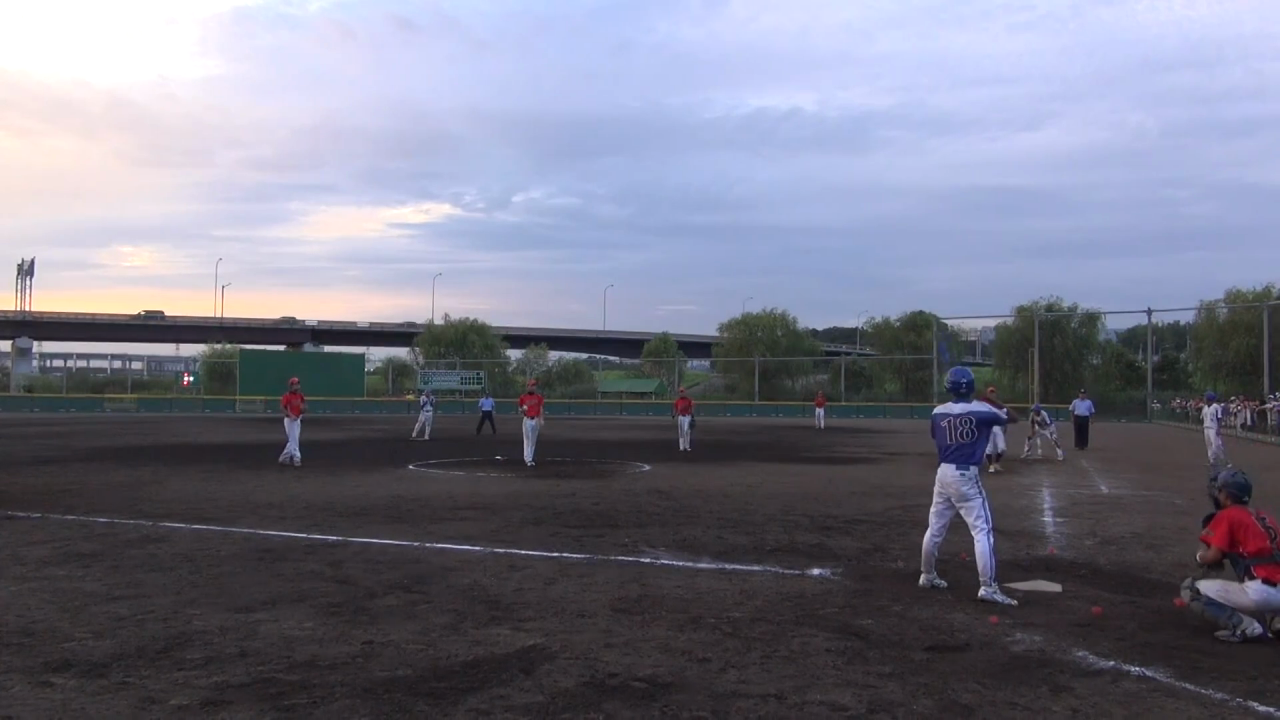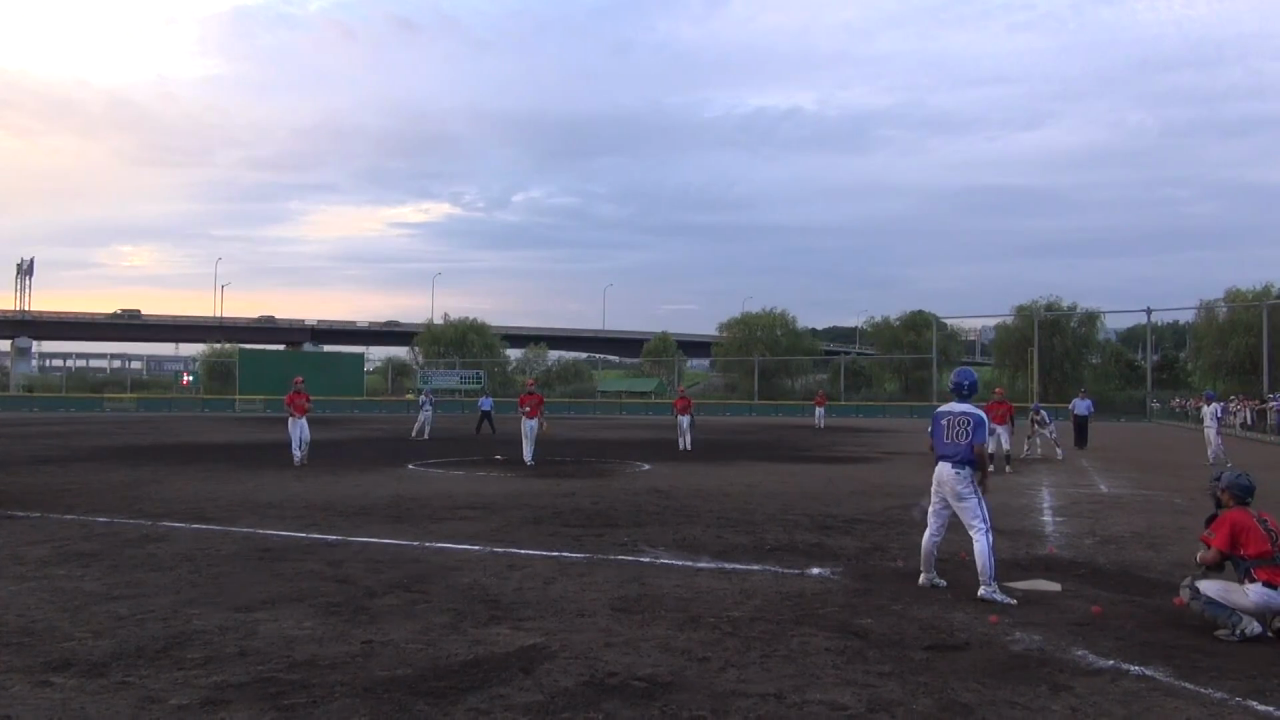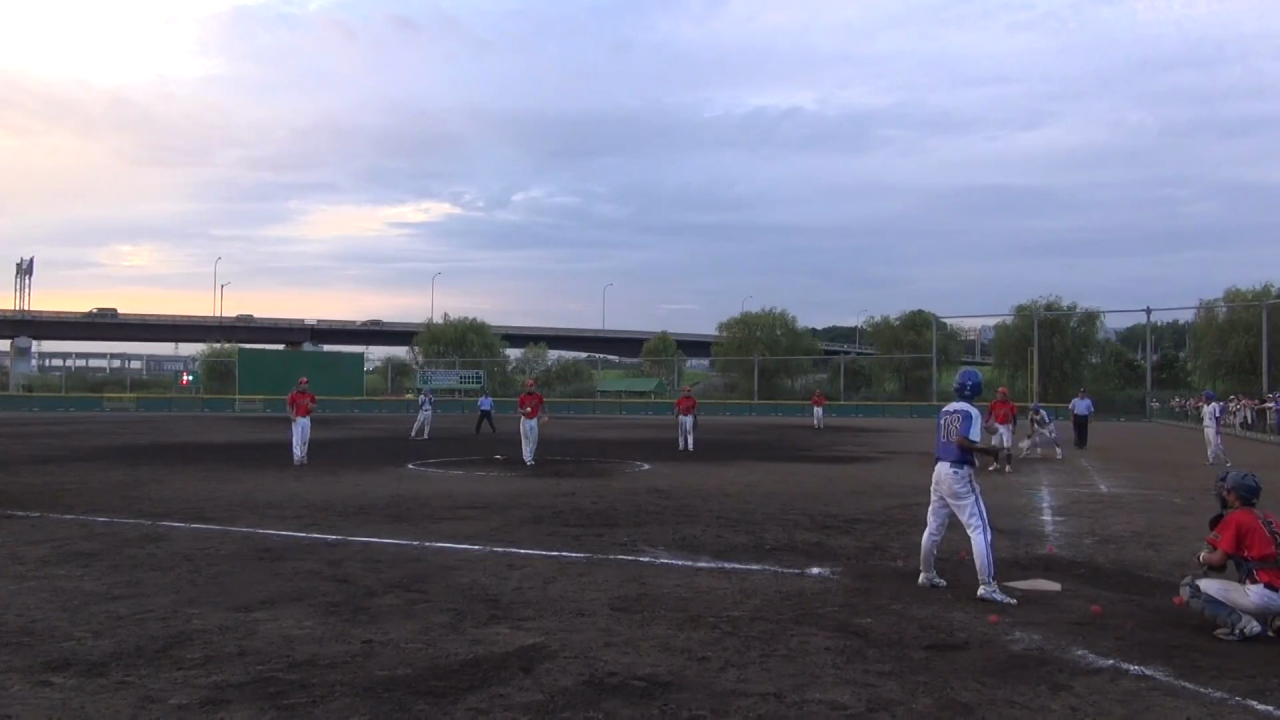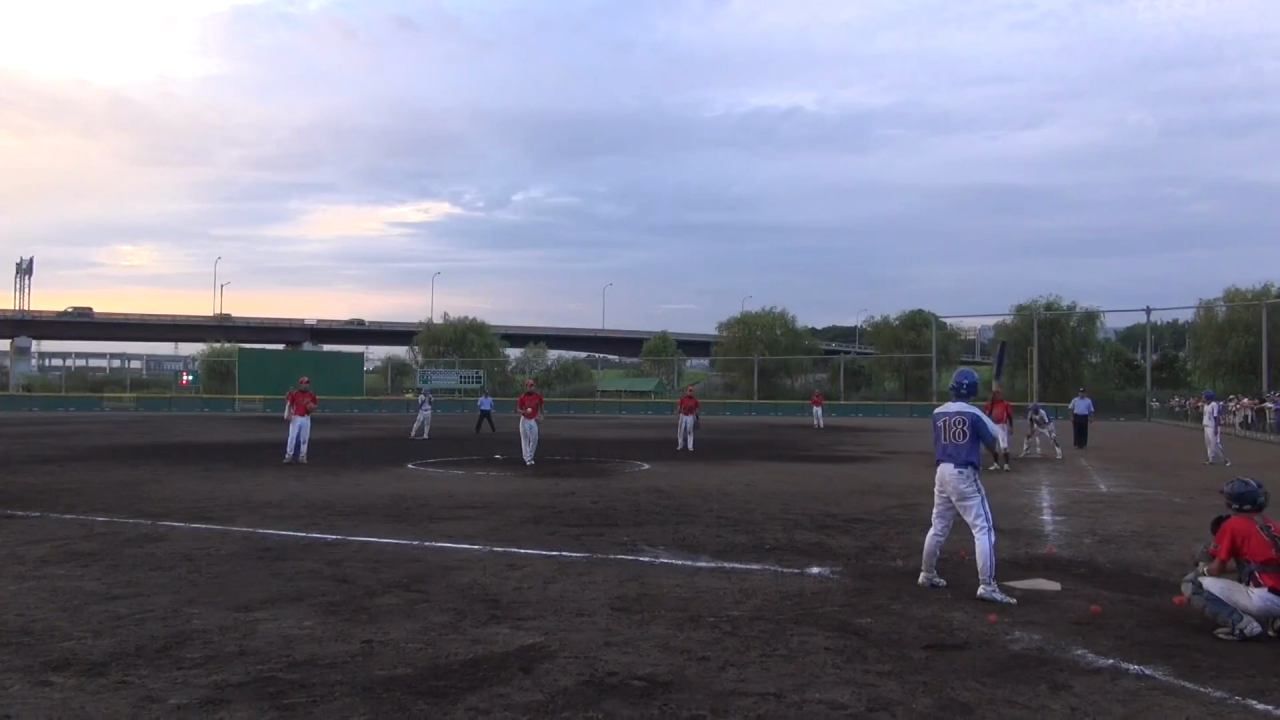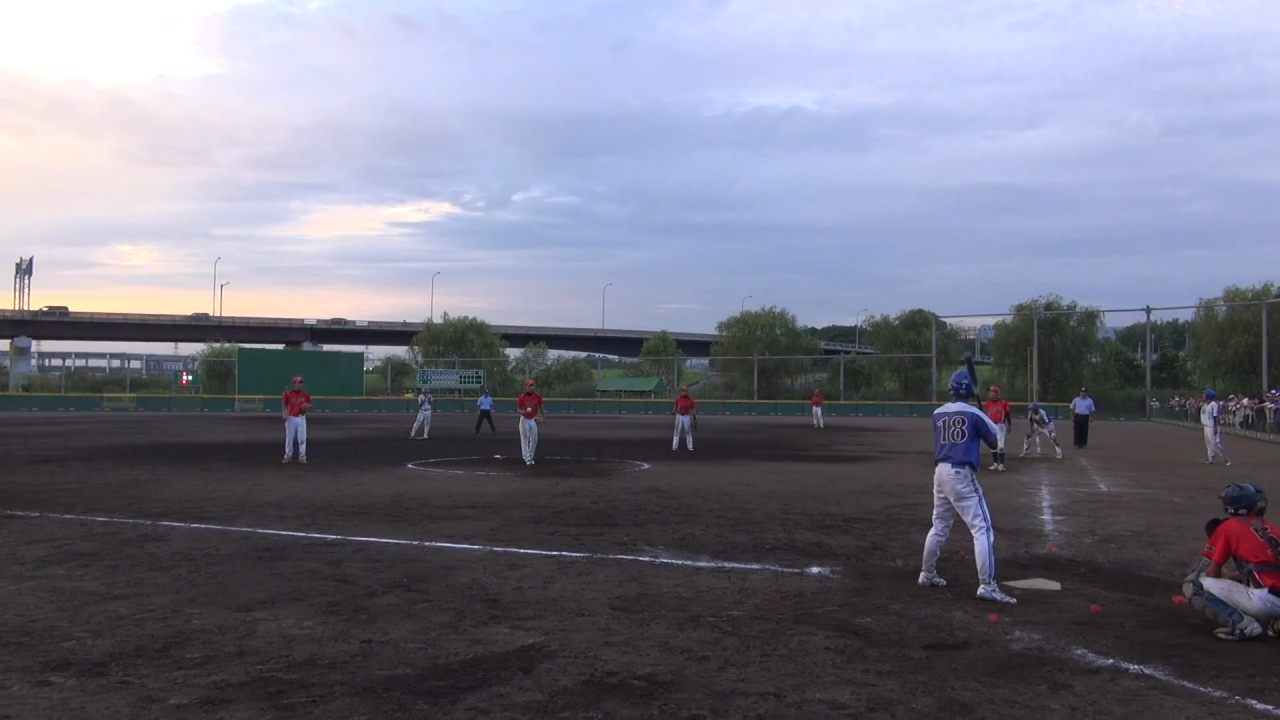
dt=0.4s
person 1, frame 1
left shoulder: (937, 413)
right shoulder: (980, 412)
right elbow: (1012, 417)
right wrist: (989, 402)
left hip: (943, 474)
right hip: (966, 477)
left knee: (935, 528)
right knee: (982, 532)
left ankle: (927, 576)
right ankle: (988, 588)
person 1, frame 2
left shoulder: (940, 412)
right shoulder: (978, 416)
left elbow: (931, 446)
right elbow: (979, 451)
right wrist: (984, 475)
left hip: (940, 472)
right hip: (963, 475)
left knee: (934, 527)
right knee: (980, 532)
left ankle: (927, 575)
right ankle: (987, 587)
person 1, frame 3
left shoulder: (945, 411)
right shoulder: (970, 412)
right elbow: (961, 441)
left wrist: (977, 449)
right wrist: (985, 450)
left hip: (940, 471)
right hip: (959, 474)
left knee: (934, 526)
right knee: (979, 530)
left ankle: (927, 575)
right ankle: (987, 586)
person 1, frame 4
left shoulder: (938, 413)
right shoulder: (974, 414)
right elbow: (992, 445)
right wrist: (988, 429)
left hip: (942, 472)
right hip: (964, 475)
left knee: (938, 527)
right knee: (983, 530)
left ankle: (927, 574)
right ankle: (987, 586)
person 1, frame 5
left shoulder: (938, 414)
right shoulder: (974, 414)
right elbow: (993, 443)
right wrist: (985, 422)
left hip: (941, 473)
right hip: (962, 475)
left knee: (939, 526)
right knee: (982, 530)
left ankle: (927, 574)
right ankle: (987, 586)
person 2, frame 1
left shoulder: (1226, 516)
right shoulder: (1262, 518)
left elbow: (1213, 556)
left wrist: (1200, 557)
right wrist: (1227, 555)
left hip: (1260, 593)
left knee: (1190, 589)
left ankle: (1244, 627)
person 2, frame 2
left shoulder: (1229, 517)
right shoulder: (1264, 518)
left elbow: (1212, 558)
left wrist: (1199, 557)
right wrist: (1227, 555)
left hip: (1259, 595)
left knee: (1189, 588)
left ankle: (1242, 625)
person 2, frame 3
left shoulder: (1235, 518)
left elbow: (1219, 559)
left wrist: (1202, 556)
right wrist: (1233, 553)
left hip: (1260, 596)
left knee: (1189, 587)
left ankle: (1241, 624)
person 2, frame 4
left shoulder: (1232, 524)
left elbow: (1216, 570)
left wrist: (1203, 569)
right wrist: (1228, 567)
left hip: (1261, 599)
left knee: (1191, 583)
left ankle: (1242, 624)
person 2, frame 5
left shoulder: (1227, 527)
left elbow: (1213, 573)
right wrist: (1229, 575)
left hip: (1262, 601)
left knee: (1192, 584)
left ankle: (1243, 625)
